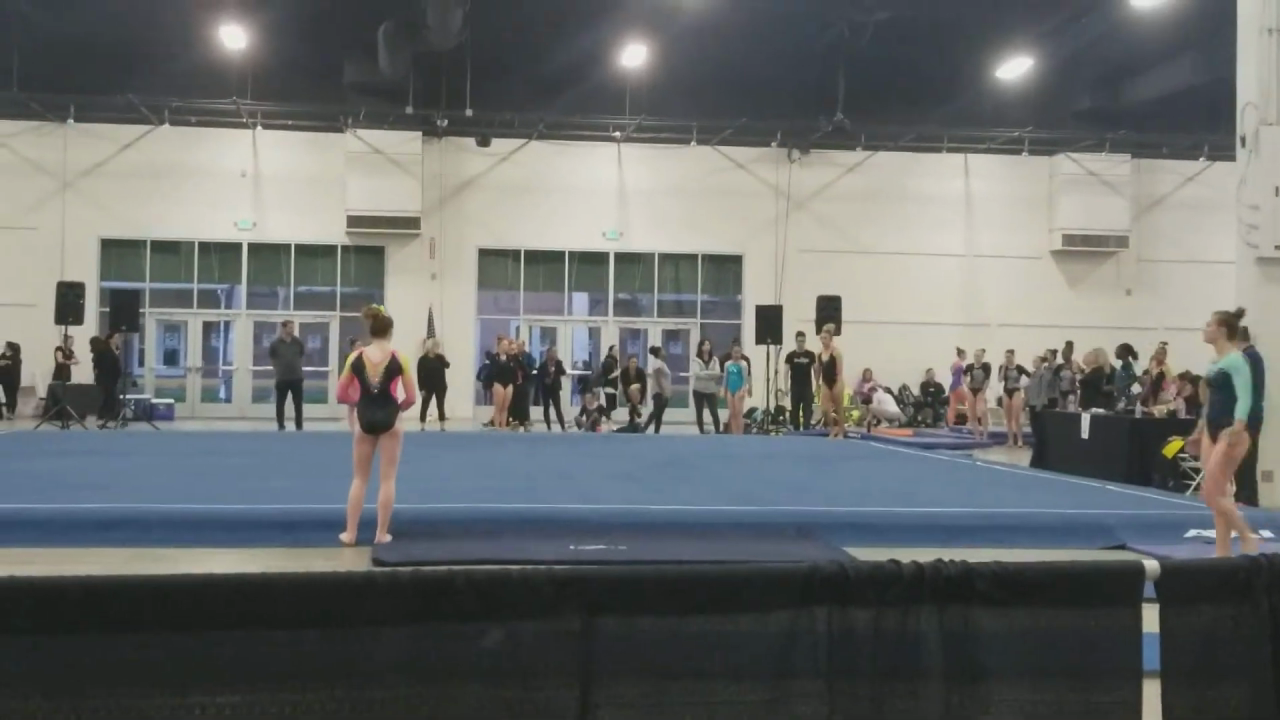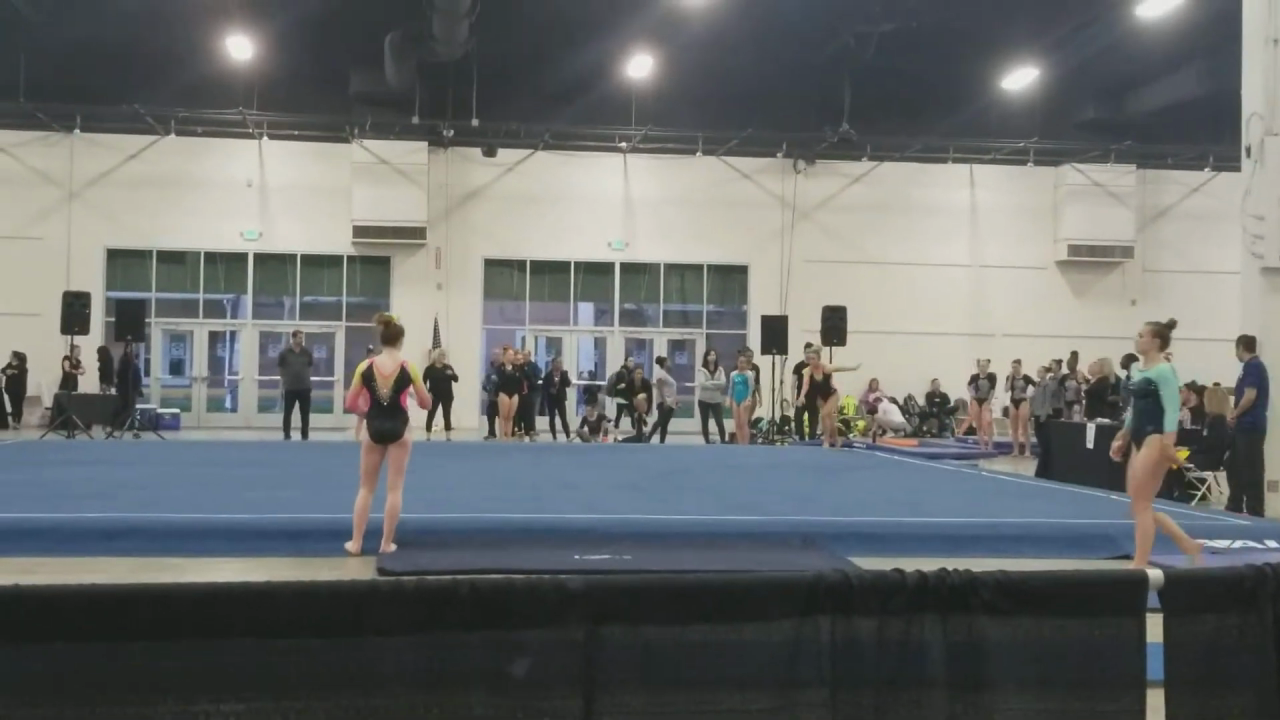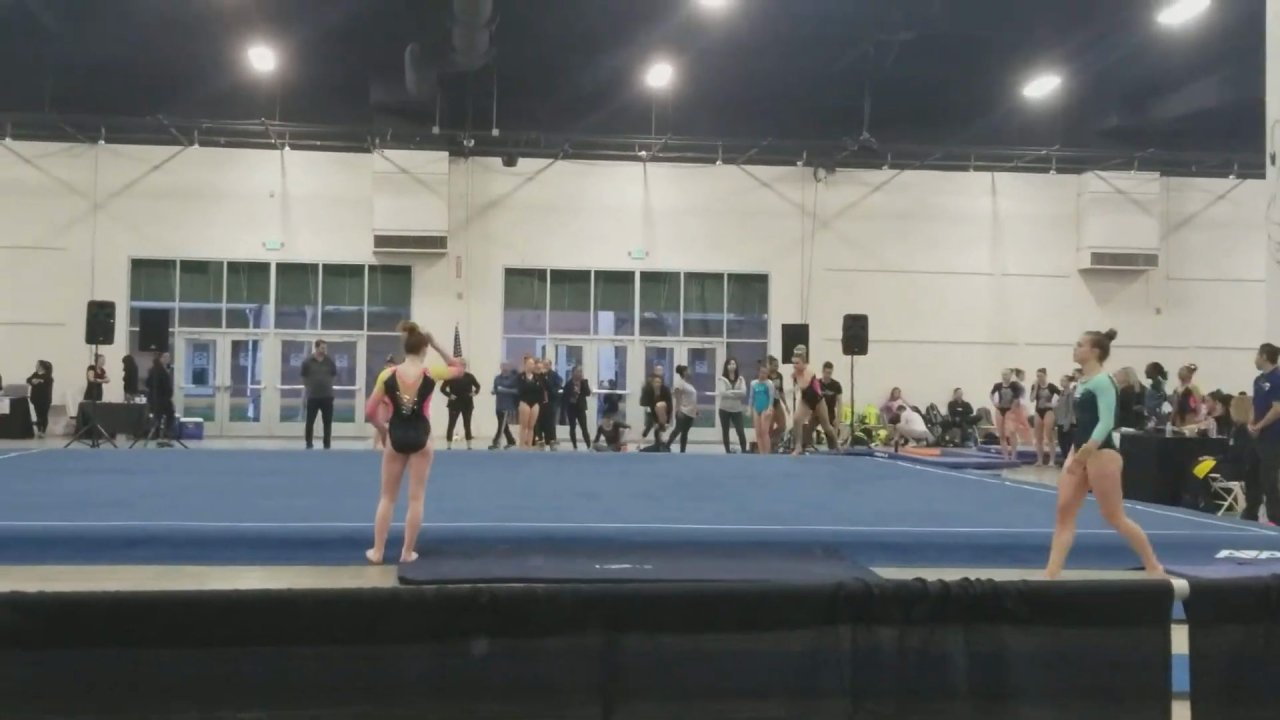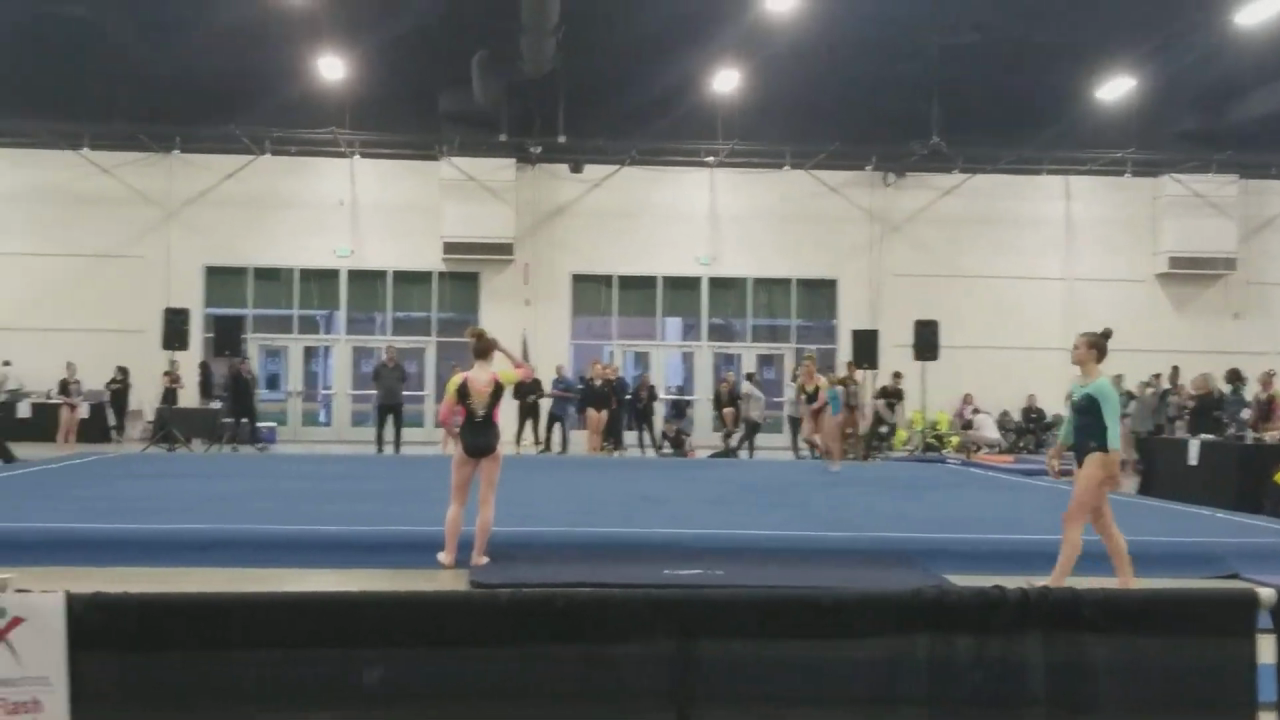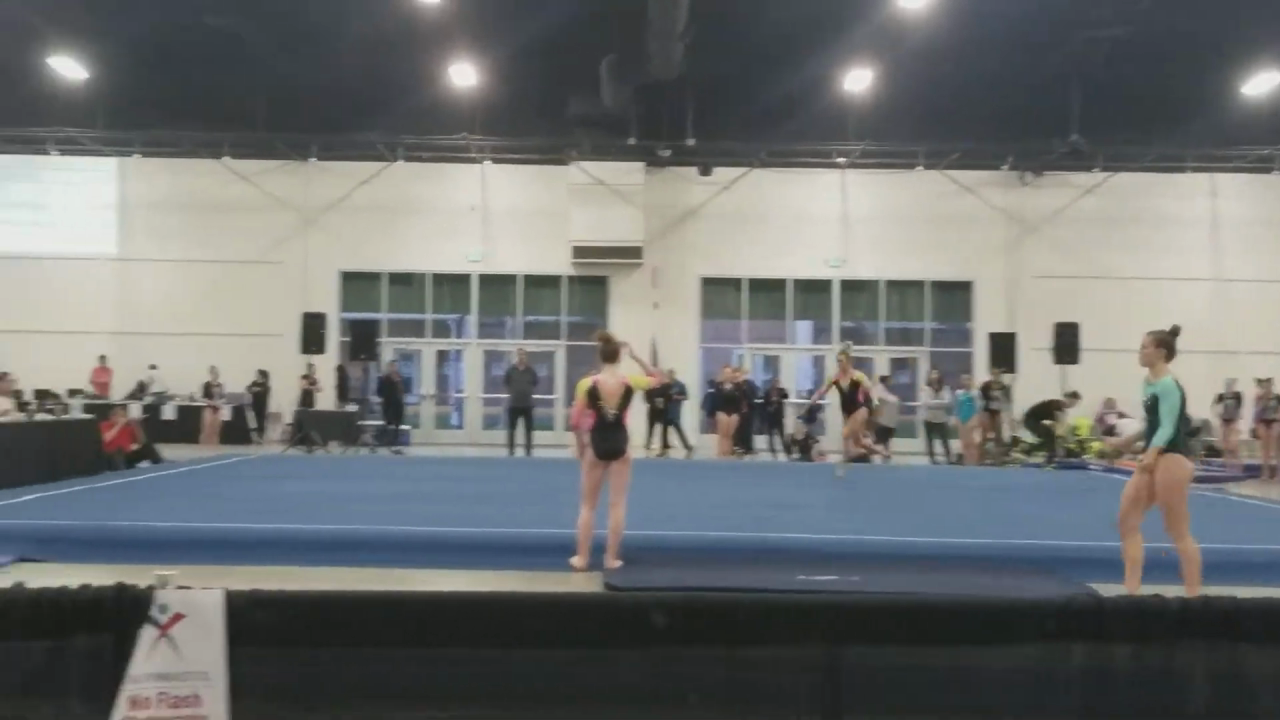
dt=0.4s
person 1, frame 1
left shoulder: (1236, 362)
right shoulder: (1215, 363)
left elbow: (1244, 400)
left wrist: (1234, 435)
right wrist: (1200, 431)
left hip: (1229, 433)
right hip: (1212, 432)
left knee: (1212, 494)
right knee: (1217, 495)
left ankle: (1248, 538)
right ankle: (1223, 552)
person 1, frame 2
left shoulder: (1164, 372)
right shoulder: (1137, 370)
left elbow: (1171, 410)
left wrist: (1168, 445)
right wrist: (1122, 438)
left hip: (1156, 442)
right hip: (1139, 441)
left knee: (1140, 506)
right knee: (1143, 506)
left ankle: (1140, 566)
right ankle: (1189, 545)
person 1, frame 3
left shoulder: (1103, 382)
right shoulder: (1083, 382)
left elbow: (1106, 422)
left wrist: (1086, 451)
left hip: (1100, 454)
right hip: (1079, 452)
left knee: (1115, 518)
right knee: (1064, 514)
left ankle: (1154, 568)
right ankle: (1052, 574)
person 1, frame 4
left shoulder: (1103, 386)
right shoulder: (1077, 385)
left elbow: (1114, 427)
right elbow: (1071, 424)
left wrist: (1113, 465)
right wrist: (1054, 454)
left hip: (1098, 458)
right hip: (1083, 458)
left knee: (1071, 521)
right knee: (1104, 524)
left ankle: (1055, 584)
right ankle: (1127, 582)
person 1, frame 5
left shoulder: (1168, 385)
right shoulder: (1149, 383)
left elbow: (1168, 425)
left wrist: (1150, 456)
right wrist: (1127, 441)
left hip: (1170, 461)
right hip: (1153, 460)
left knee: (1178, 532)
right knee: (1125, 520)
left ankle: (1192, 594)
right ankle: (1132, 591)
person 2, frame 1
left shoulder: (356, 357)
right shoulder: (399, 359)
left elbow: (342, 394)
right elbow: (411, 398)
left hip: (365, 419)
right hip: (390, 420)
left knee: (359, 479)
right knee: (387, 479)
left ankle: (350, 533)
right ankle: (382, 533)
person 2, frame 2
left shoulder: (365, 367)
right shoulder: (408, 368)
left elbow: (350, 404)
right elbow: (426, 404)
left hip: (374, 429)
right hip: (398, 429)
left knee: (366, 488)
right knee: (394, 489)
left ankle: (356, 542)
right ankle: (387, 543)
person 2, frame 3
left shoulder: (388, 375)
right shoulder: (431, 374)
left elbow: (370, 411)
right elbow: (460, 368)
left wrist: (384, 429)
right wrist: (437, 346)
left hip: (396, 436)
right hip: (421, 437)
left knee: (387, 498)
right knee: (416, 498)
left ankle: (377, 551)
right ankle: (408, 552)
person 2, frame 4
left shoulder: (458, 380)
right shoulder: (500, 378)
left elbow: (444, 417)
right elbow: (527, 371)
left wrist: (455, 432)
right wrist: (504, 350)
left hip: (467, 441)
right hip: (490, 442)
left knee: (457, 502)
right knee: (486, 502)
left ankle: (449, 554)
right ankle: (478, 555)
person 2, frame 5
left shoulder: (588, 384)
right shoulder: (629, 382)
right elbow: (657, 378)
right wrist: (635, 357)
left hip: (597, 444)
right hip: (619, 444)
left knee: (587, 505)
right knee: (617, 504)
left ankle: (581, 557)
right ankle: (612, 558)
